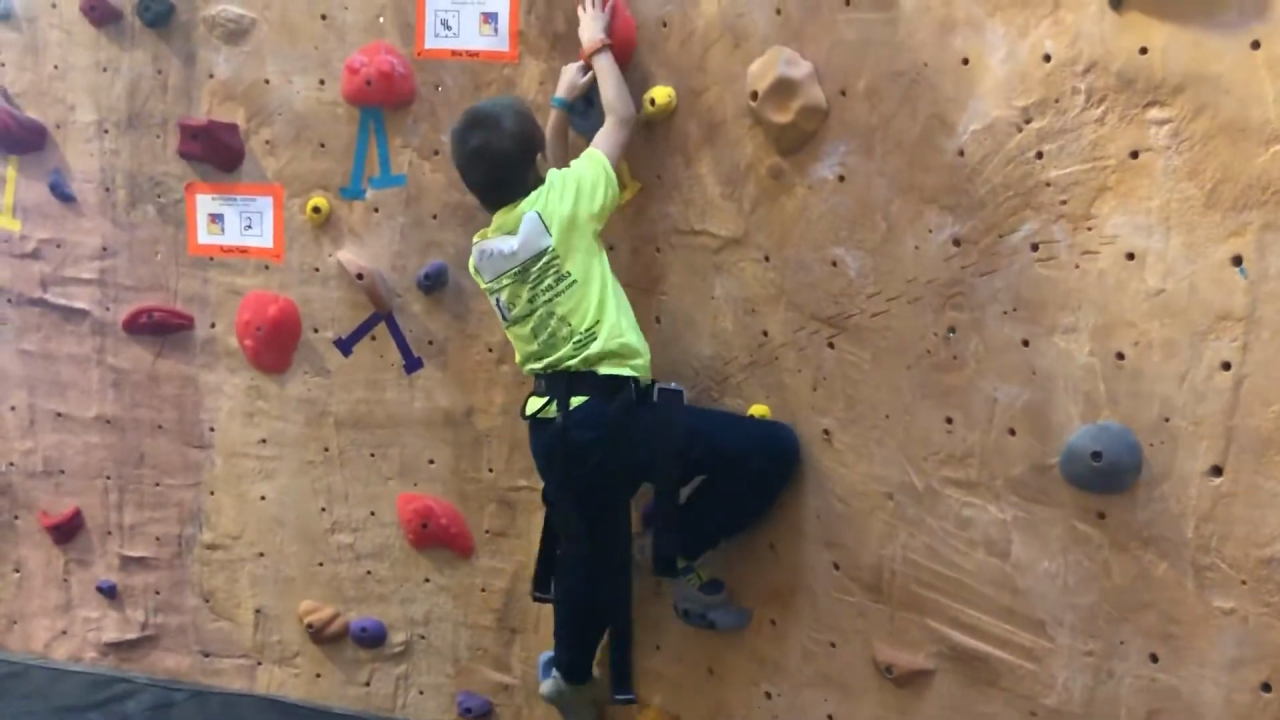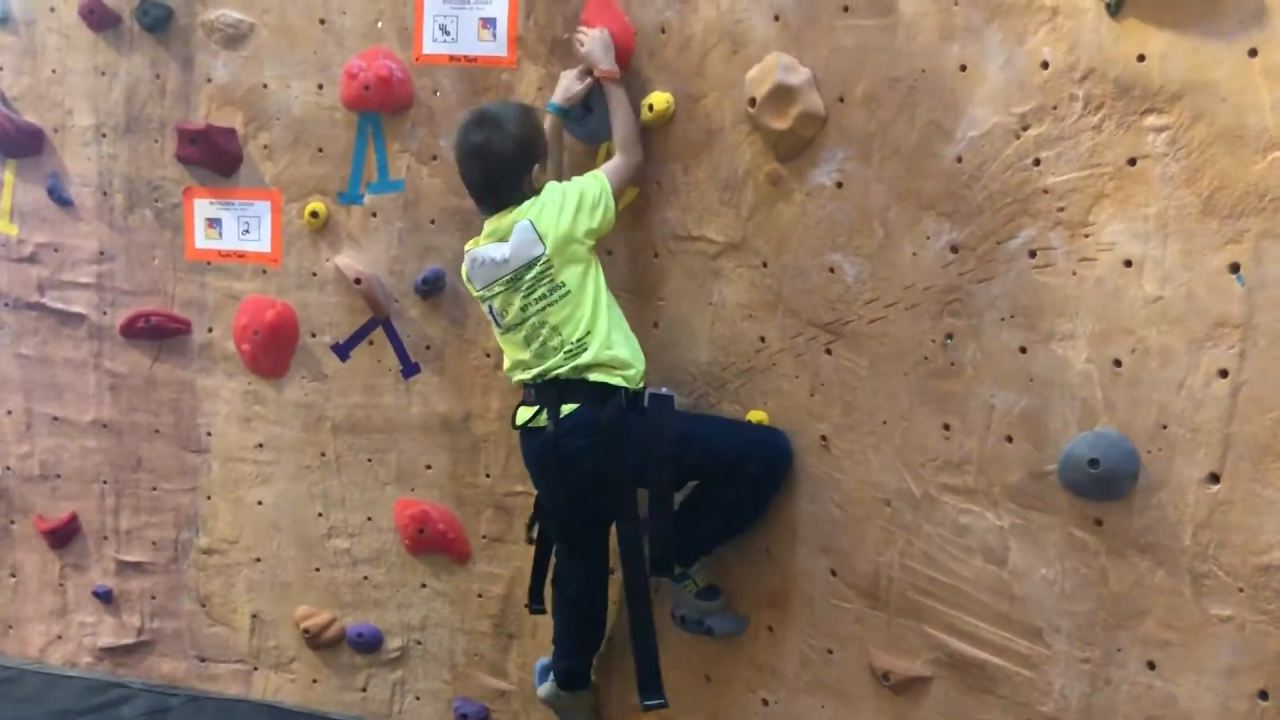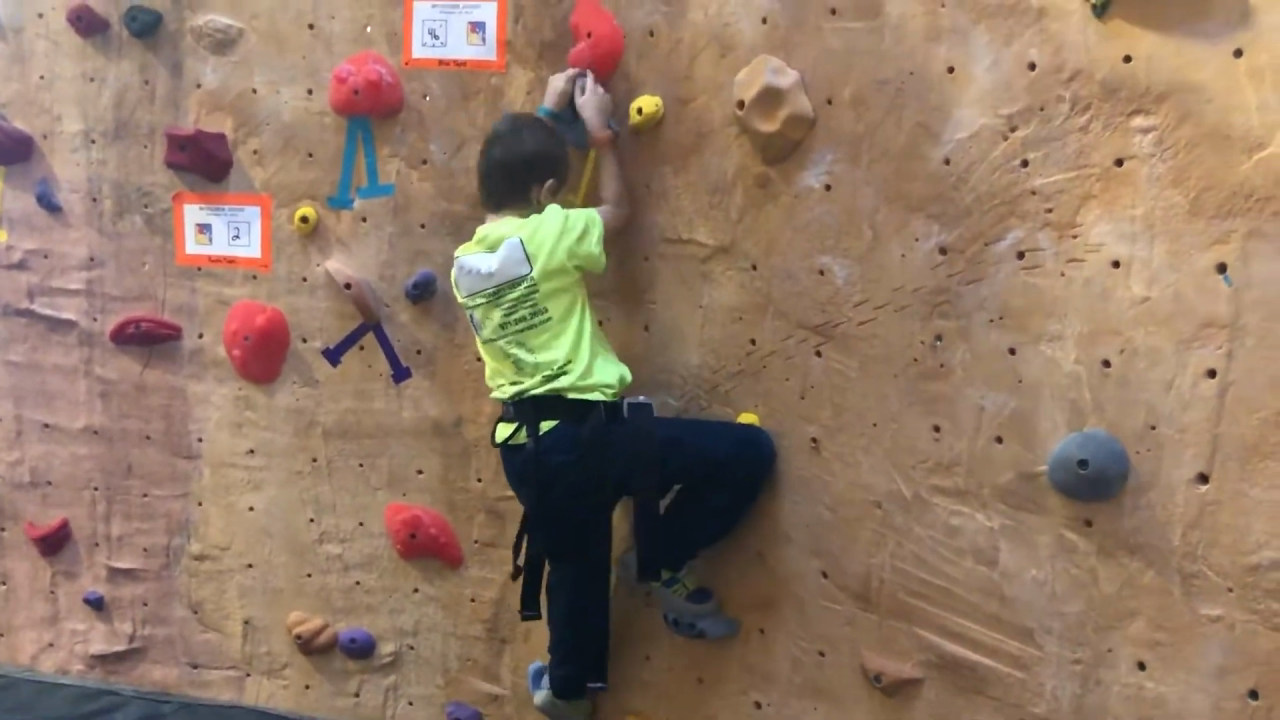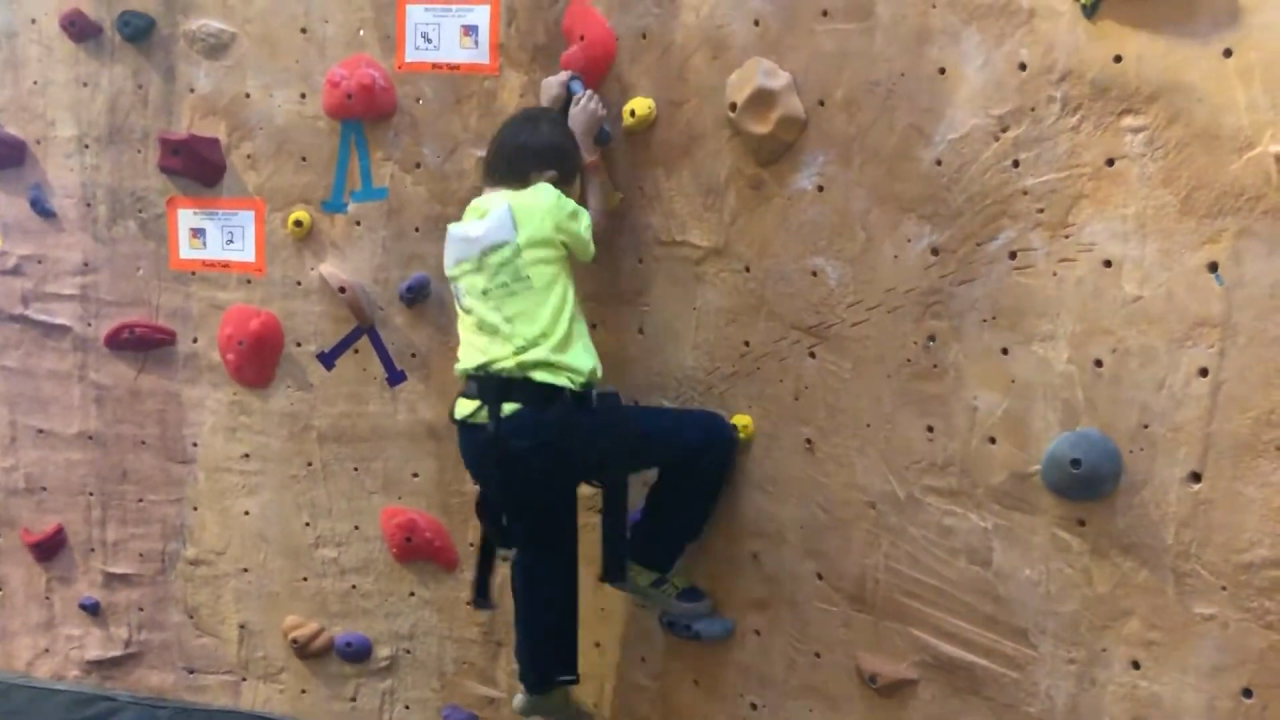
dt=0.3s
person 1, frame 1
left shoulder: (484, 250)
right shoulder: (561, 203)
right elbow: (621, 122)
left wrist: (560, 103)
left hip: (552, 425)
right hip: (613, 413)
left knee: (583, 552)
right knee: (773, 449)
right ankle: (676, 552)
person 1, frame 2
left shoulder: (476, 257)
right shoulder: (555, 214)
right elbow: (631, 157)
left wrist: (556, 112)
right wrist: (607, 71)
left hip: (543, 432)
right hip: (603, 420)
left knee: (581, 557)
right knee: (765, 452)
right ankle: (673, 560)
person 1, frame 3
left shoulder: (466, 261)
right shoulder: (550, 233)
left elbow: (515, 174)
right elbow: (616, 213)
left wrist: (547, 118)
right wrist: (596, 127)
left hip: (523, 445)
right hip: (585, 433)
left knee: (573, 565)
right knee: (748, 451)
right ankle: (656, 563)
person 1, frame 4
left shoulder: (462, 229)
right shoulder: (540, 206)
right elbow: (595, 223)
left wrist: (544, 119)
right wrist: (585, 142)
left hip: (480, 427)
right hip: (549, 417)
left knee: (541, 552)
right knee: (708, 439)
right ankle: (646, 565)
